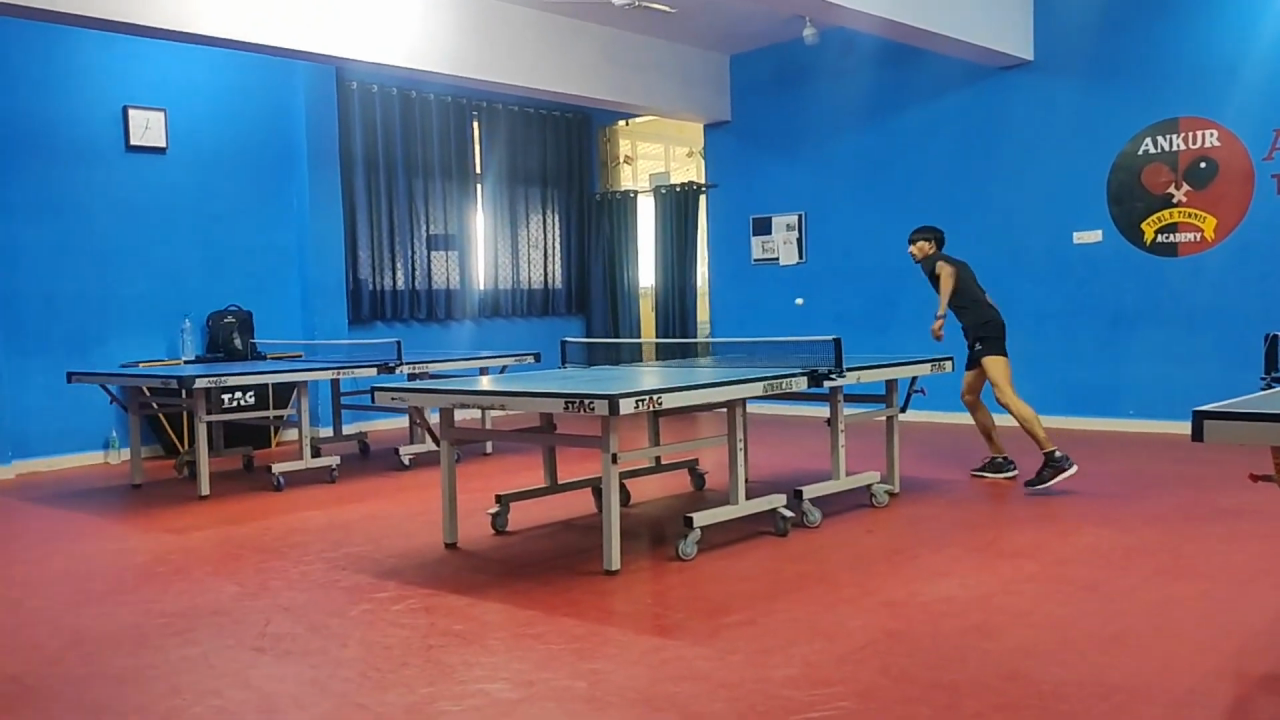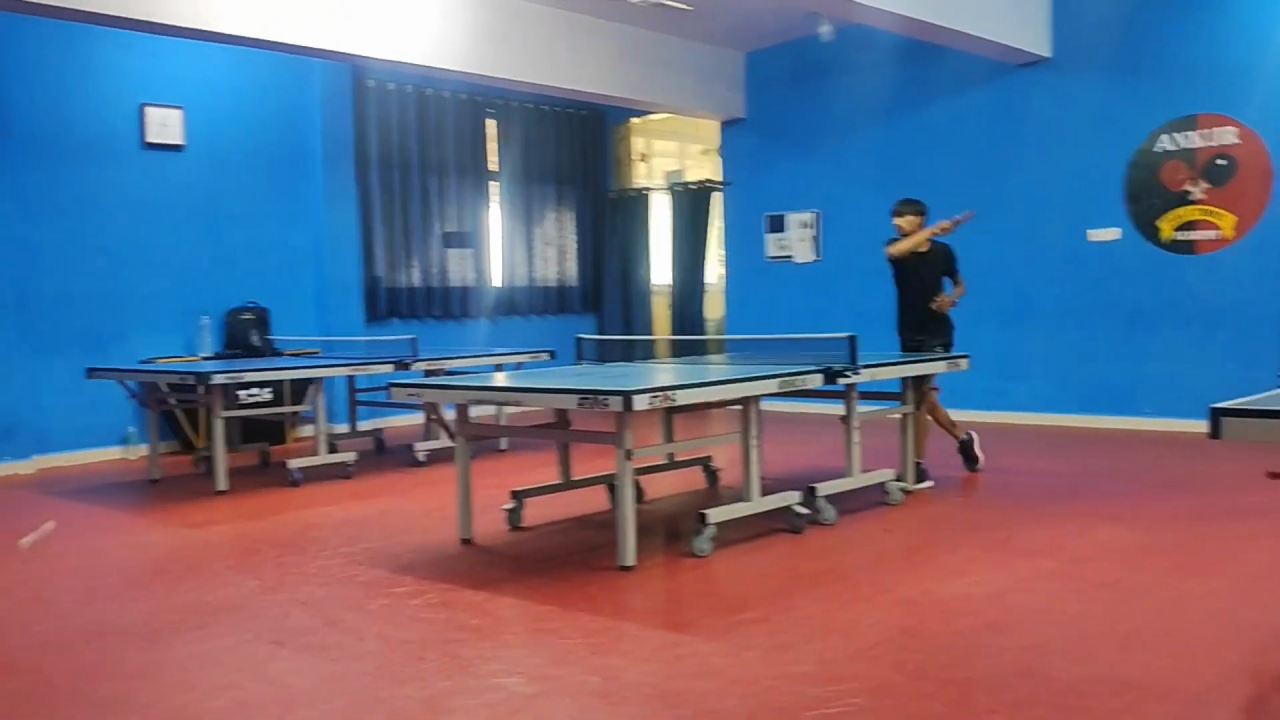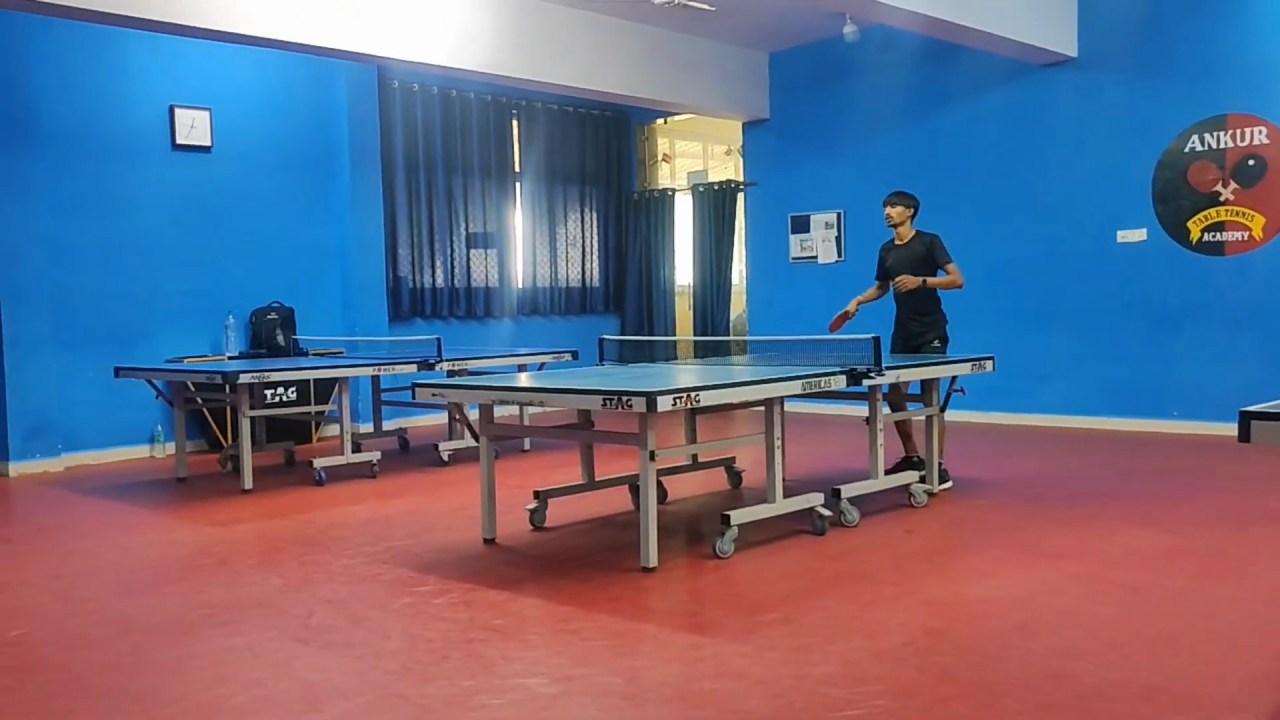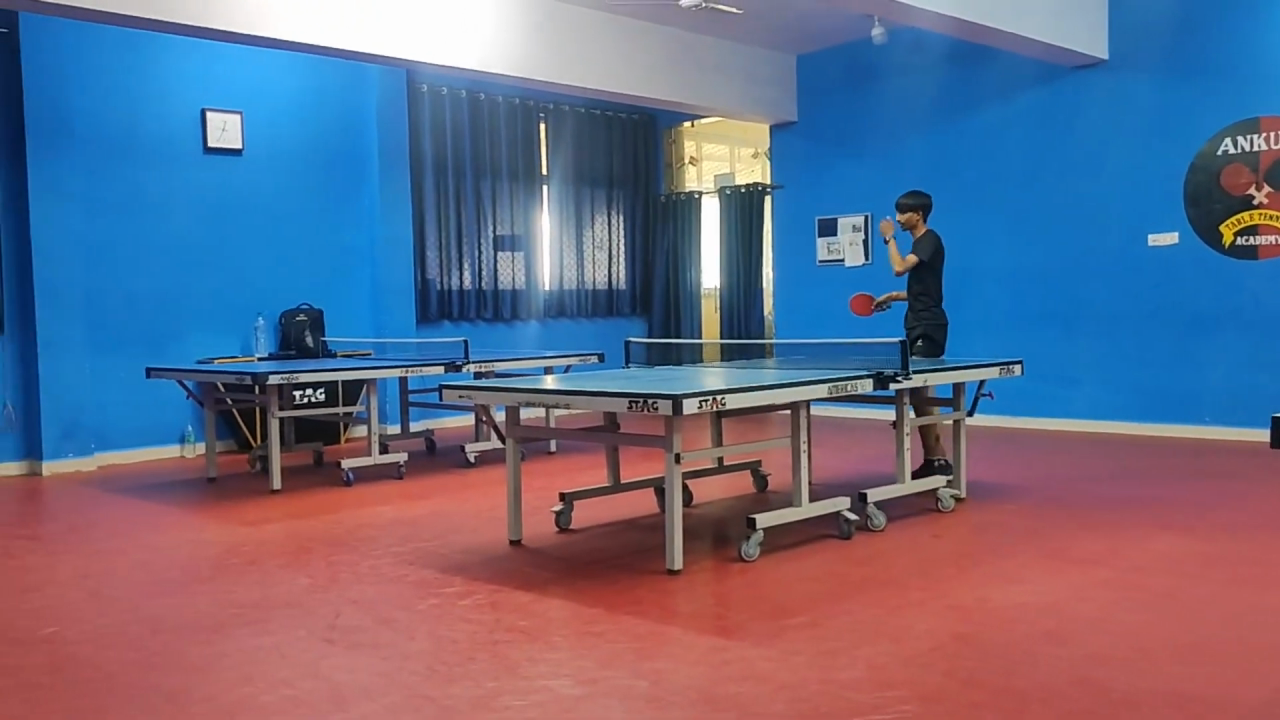
dt=0.4s
person 1, frame 1
left shoulder: (933, 262)
right shoulder: (950, 264)
left elbow: (947, 271)
left wrist: (940, 315)
left hip: (985, 332)
right hip: (981, 335)
left knee: (1005, 396)
right knee: (969, 395)
left ankle: (1055, 458)
right ankle: (1000, 458)
person 1, frame 2
left shoulder: (944, 252)
right shoulder: (897, 246)
left elbow: (959, 284)
right elbow: (892, 252)
left wrist: (951, 299)
right wrist: (936, 231)
left hip: (938, 334)
right hip: (910, 335)
left knee: (918, 396)
right knee: (923, 398)
left ankle: (919, 466)
right ankle: (963, 438)
person 1, frame 3
left shoulder: (930, 242)
right shoulder: (886, 250)
left elbow: (957, 280)
right elbow: (881, 286)
left wrist: (920, 281)
right wrist: (858, 302)
left hip: (932, 330)
right hip: (903, 332)
right knee: (894, 395)
left ankle: (939, 467)
right ankle: (912, 457)
person 1, frame 4
left shoulder: (930, 240)
right shoulder: (921, 242)
left elbow: (899, 268)
left wrist: (890, 239)
right wrist: (894, 296)
left hip: (928, 327)
right hip: (921, 326)
left knee: (918, 393)
right knee: (921, 395)
left ankle: (935, 460)
right ankle: (938, 460)
